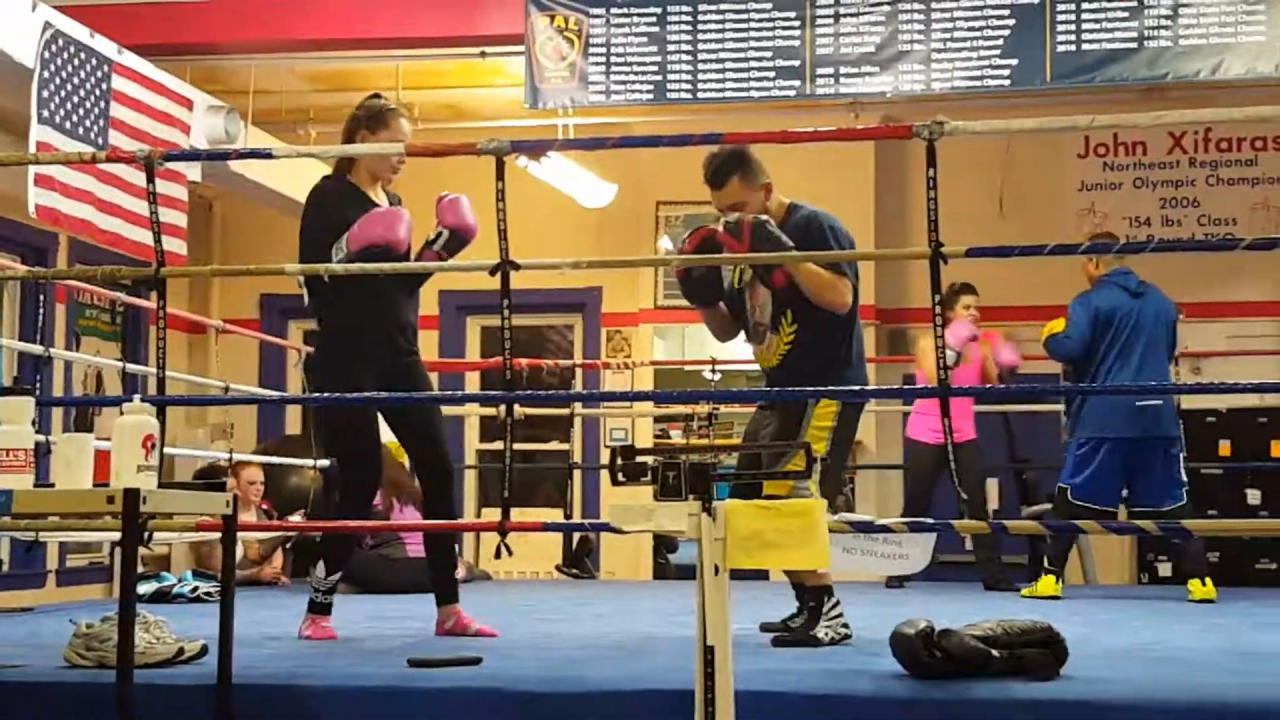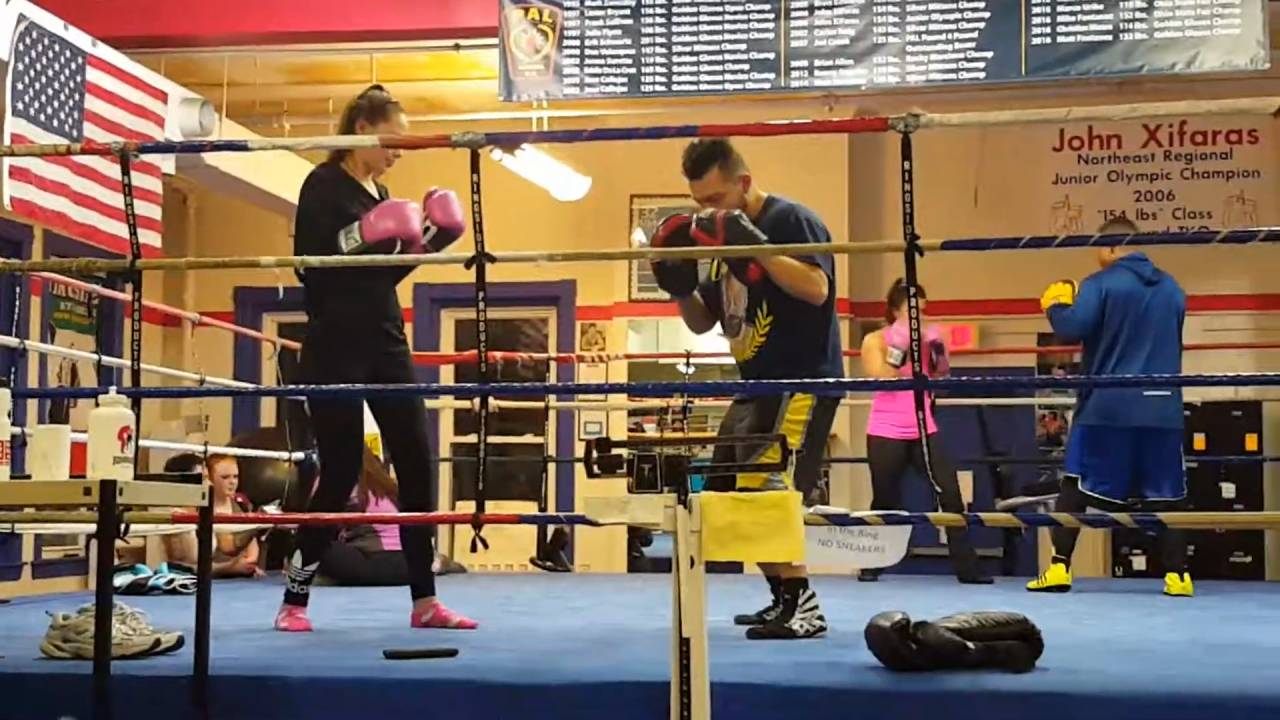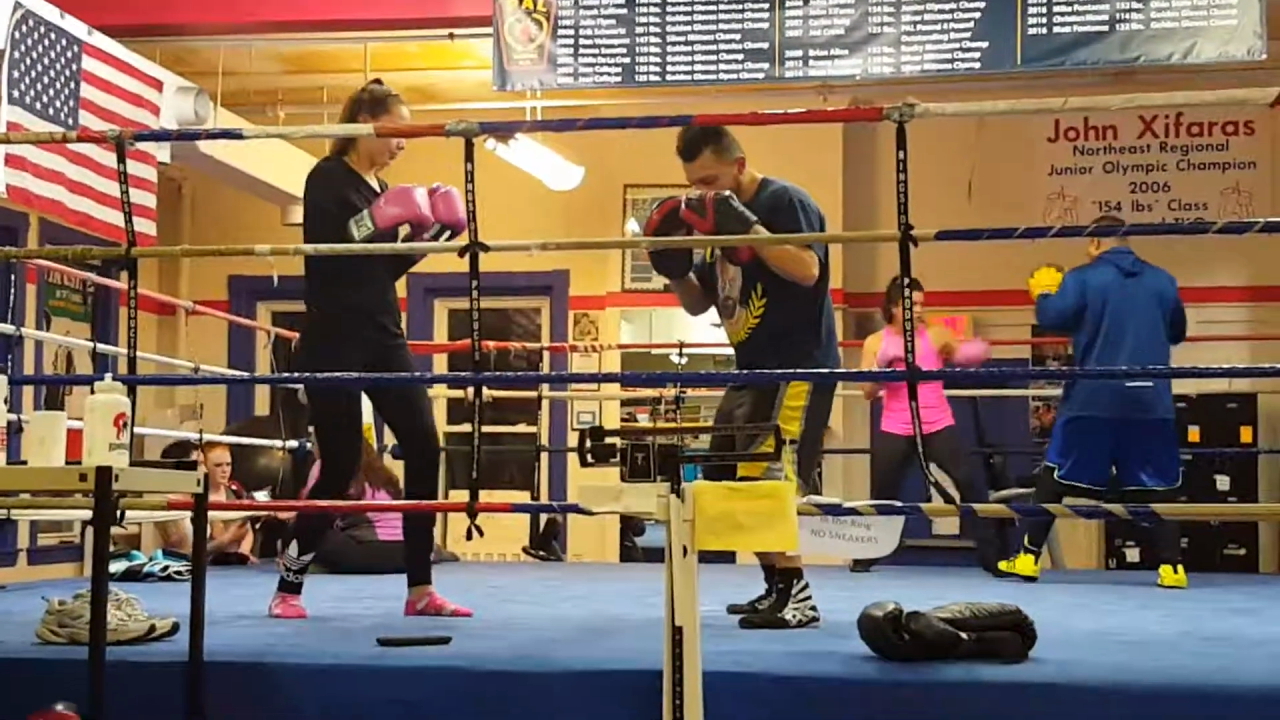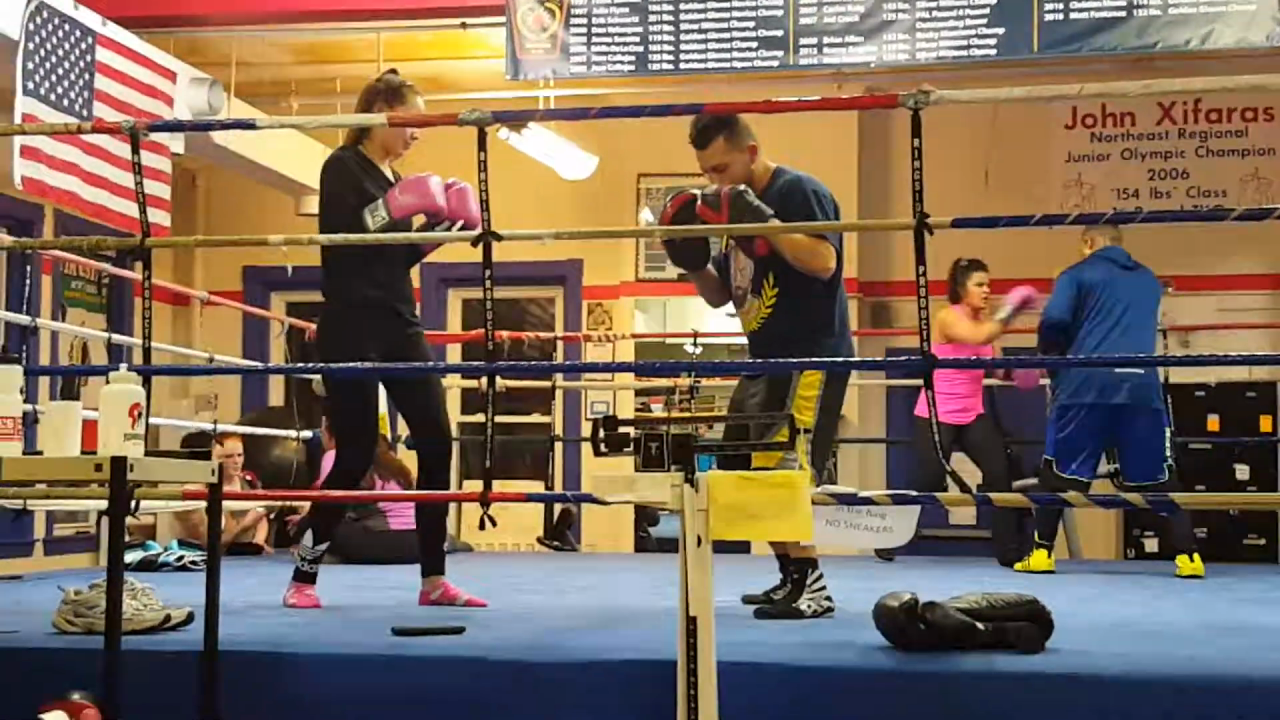
dt=0.3s
person 1, frame 1
left shoulder: (393, 202)
right shoulder: (330, 196)
right elbow: (312, 281)
left wrist: (442, 248)
right wrist: (351, 245)
left hip: (399, 355)
right hip: (345, 359)
left knee: (438, 471)
right knee: (359, 483)
left ankle: (449, 610)
right ankle: (318, 609)
person 1, frame 2
left shoulder: (381, 193)
right shoulder: (324, 185)
right elbow: (308, 269)
left wrist: (427, 241)
right wrist: (362, 234)
left hip: (386, 344)
right hip: (336, 349)
left knee: (417, 466)
right knee: (340, 473)
left ankle: (425, 603)
right ankle: (294, 601)
person 1, frame 3
left shoulder: (383, 187)
right shoulder: (328, 177)
right elbow: (318, 257)
left wrist: (427, 237)
right wrist: (378, 220)
left hip: (383, 337)
right hip: (332, 341)
left knee: (424, 452)
right knee: (340, 465)
left ankle: (420, 590)
right ankle: (288, 587)
person 1, frame 4
left shoulder: (394, 176)
right shoulder: (343, 167)
right elbow: (336, 245)
left wrist: (438, 231)
right wrist: (392, 209)
left hip: (399, 325)
right hip: (351, 329)
left knee: (437, 442)
right knee: (356, 455)
left ankle: (434, 580)
right ankle: (303, 578)
person 2, frame 1
left shoulder: (813, 226)
right shoulder: (748, 247)
left elbow: (841, 297)
right elbow: (726, 331)
left wrist: (782, 252)
right wrist: (703, 294)
left hip: (826, 388)
right hip: (781, 392)
left knee: (789, 493)
right knee: (752, 502)
left ankle: (828, 613)
right ankle: (808, 606)
person 2, frame 2
left shoulder: (791, 220)
right shoulder: (724, 240)
left elbow: (817, 289)
right elbow: (701, 323)
left wrist: (757, 246)
right wrist: (678, 284)
left hip: (803, 381)
right hip: (758, 385)
left knee: (763, 487)
right knee: (727, 496)
left ankle: (803, 604)
right ankle: (783, 599)
person 2, frame 3
left shoulder: (785, 201)
right shoulder: (719, 220)
left elbow: (807, 270)
right elbow: (699, 304)
left wrist: (746, 226)
right wrist: (674, 266)
left hip: (798, 367)
right hip: (753, 370)
left knee: (767, 476)
right knee: (726, 482)
left ankle: (797, 595)
right ankle: (777, 587)
person 2, frame 4
left shoulder: (798, 191)
right shoulder: (735, 208)
left elbow: (824, 262)
right elbow: (720, 295)
left wrist: (762, 219)
right wrist: (691, 259)
left hip: (810, 356)
right hip: (766, 359)
left knee: (782, 466)
right knee: (742, 472)
left ankle: (813, 585)
right ankle: (791, 578)
person 3, frame 1
left shoulder: (1090, 301)
right shoulder: (1163, 302)
left elbow: (1069, 351)
left wrist: (1052, 338)
left hip: (1101, 418)
right hip: (1156, 416)
left knee: (1072, 500)
right knee: (1172, 503)
left ankle: (1050, 578)
right ankle: (1199, 581)
person 3, frame 2
left shoulder: (1100, 284)
right shoulder: (1173, 289)
left elbow: (1072, 327)
left wrist: (1053, 305)
left hip: (1105, 406)
right hip: (1161, 406)
left knee: (1076, 489)
right knee: (1167, 495)
left ankle: (1059, 568)
right ankle: (1177, 575)
person 3, frame 3
left shoulder: (1082, 278)
right shoulder: (1162, 281)
left elbow: (1052, 319)
right elbow: (1178, 333)
left wrist: (1047, 293)
left hip: (1091, 398)
right hip: (1150, 399)
left knee: (1054, 479)
right knee: (1160, 487)
left ankle: (1028, 557)
right ankle: (1171, 566)
person 3, frame 4
left shoulder: (1077, 275)
right shoulder: (1149, 281)
left elbow: (1054, 322)
left wrist: (1050, 351)
left hip: (1084, 387)
right hip: (1141, 386)
left knee: (1057, 473)
right knee: (1159, 478)
left ankle: (1041, 553)
right ankle: (1187, 556)
person 4, frame 1
left shoulder: (980, 345)
right shoulder: (929, 342)
left elbow: (994, 387)
right elbow: (936, 383)
left wrist: (1006, 367)
right wrist: (954, 349)
left hip: (963, 438)
right hip: (924, 438)
left knee: (977, 506)
right knee: (916, 507)
left ankle: (993, 575)
right ankle: (897, 571)
person 4, frame 2
left shoulder: (926, 339)
right shoulder: (874, 340)
right elbow: (883, 379)
left wrist: (939, 350)
right wrist: (899, 348)
left hip: (925, 432)
right hip: (886, 434)
left knee: (950, 495)
right knee: (885, 502)
left ankle: (967, 567)
right ankle: (871, 565)
person 4, frame 3
left shoulder: (936, 336)
right shoulder: (876, 343)
left elbow: (965, 356)
right elbow: (869, 392)
left wrist: (972, 353)
right wrist: (885, 364)
left hip: (940, 428)
right hip: (896, 430)
left knee: (971, 484)
right knee: (882, 495)
left ankle: (992, 557)
right ankle: (864, 555)
person 4, frame 4
left shoulder: (984, 321)
right shoulder: (949, 318)
left elbow: (997, 368)
right elbow: (977, 338)
left wrist: (1015, 372)
right wrist: (1010, 310)
left hip: (973, 416)
right hip: (934, 417)
left knee: (1000, 477)
right knee: (928, 486)
left ankle: (1010, 550)
